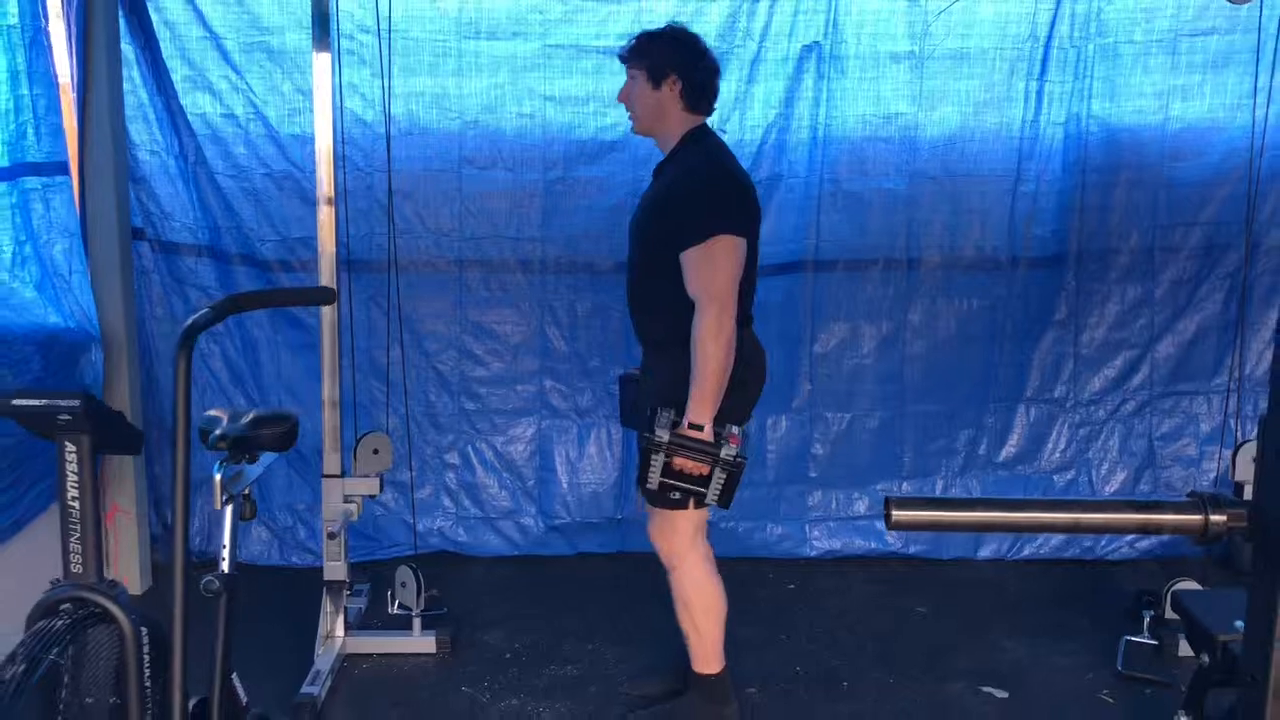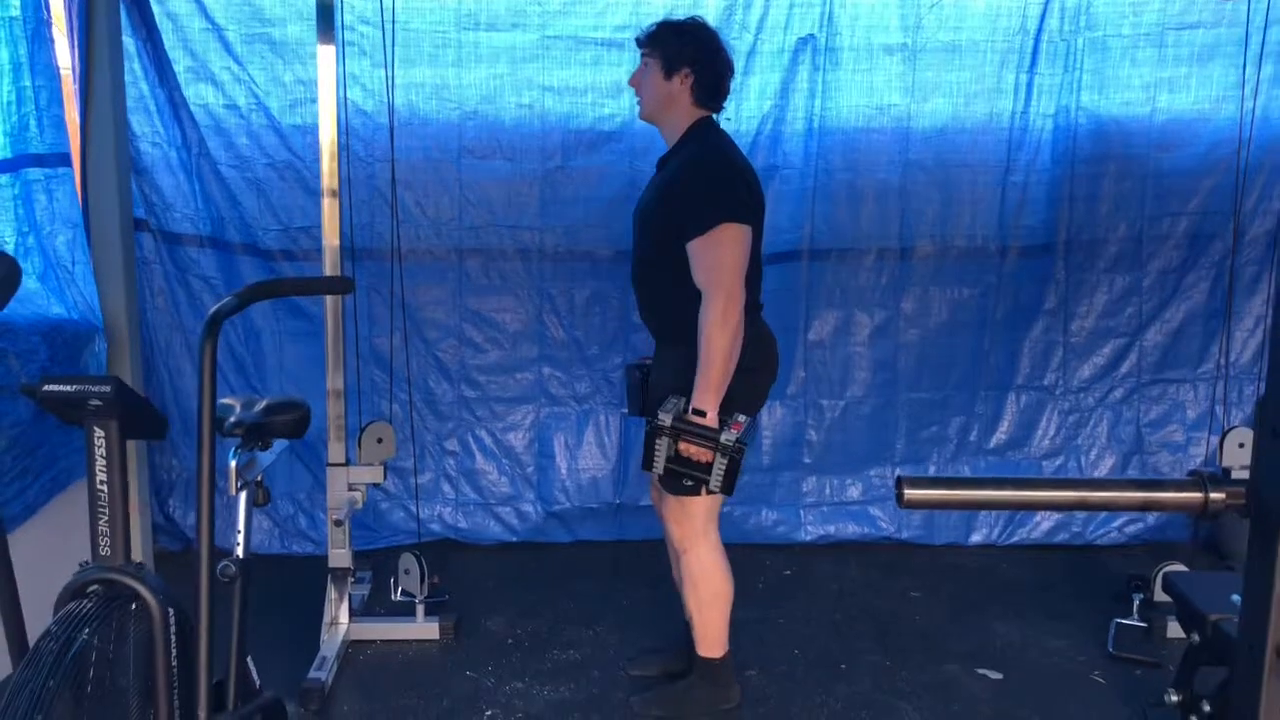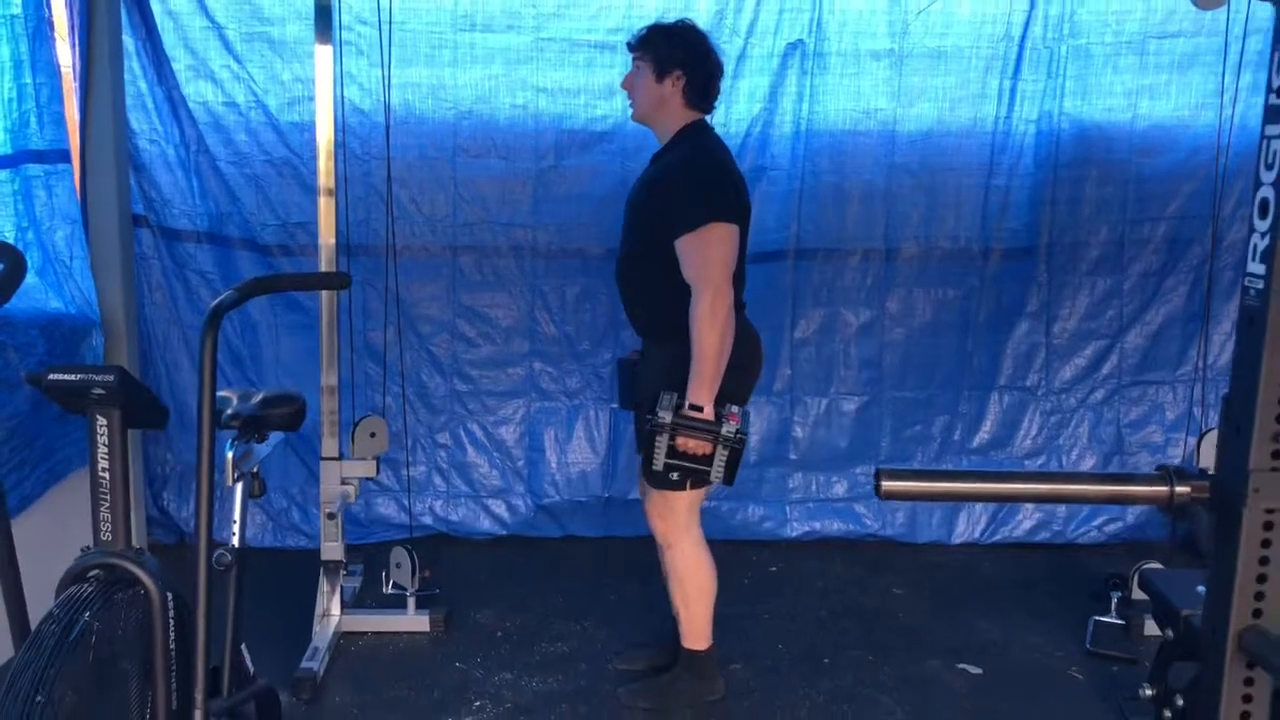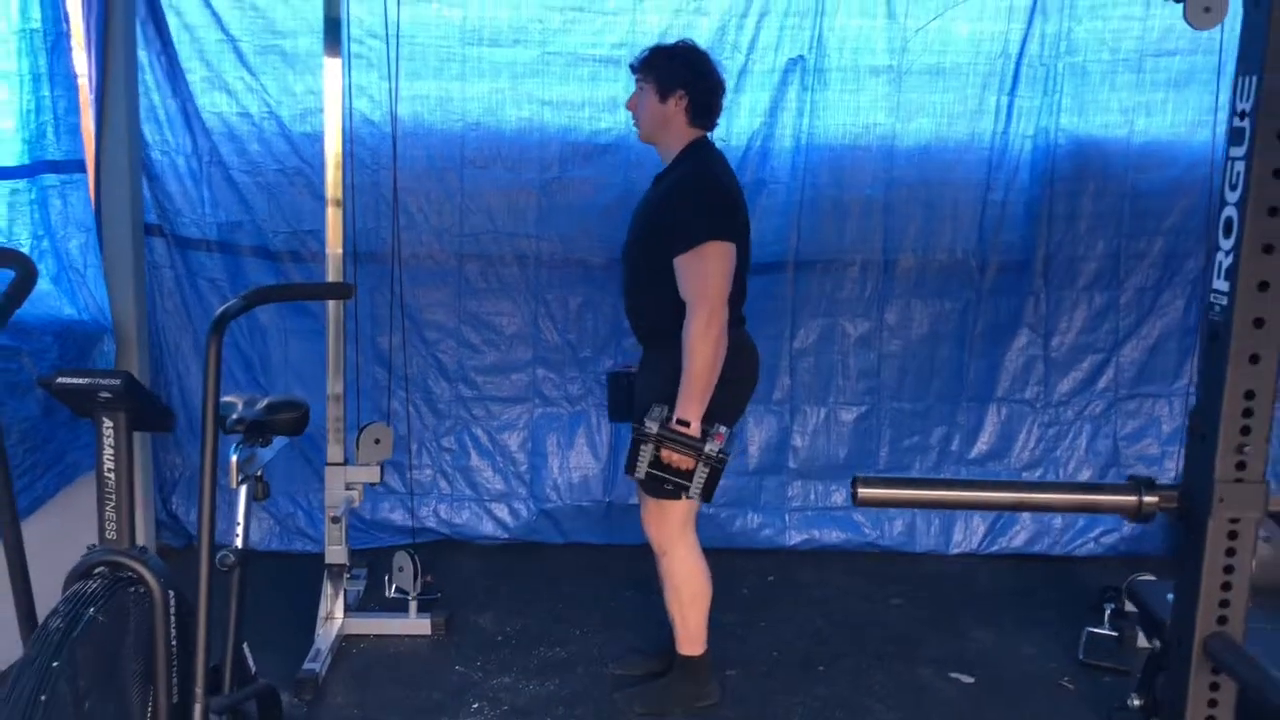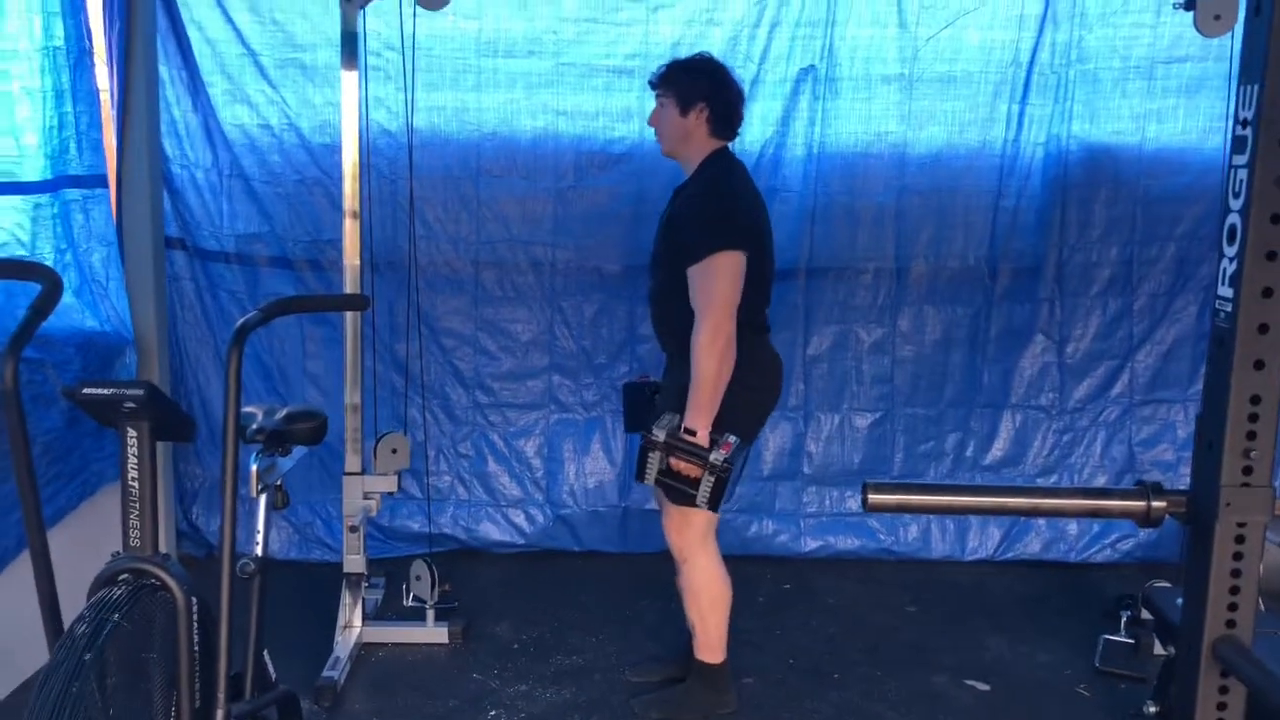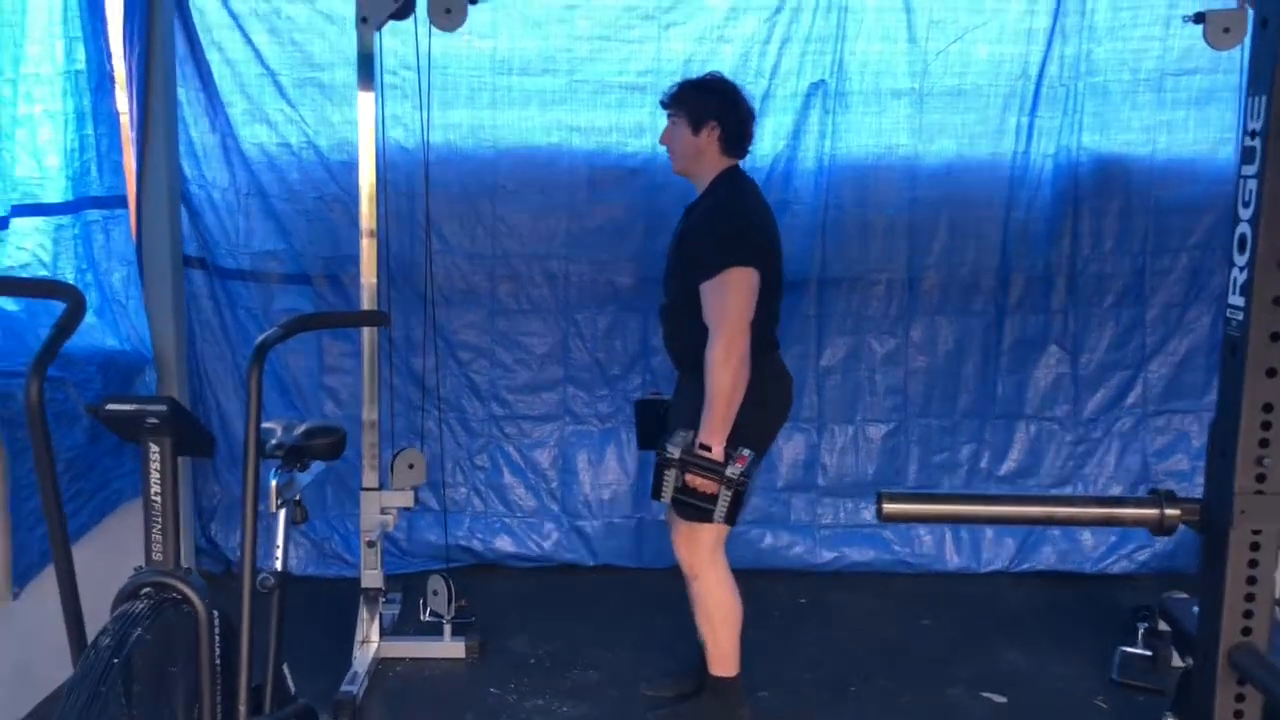
dt=0.4s
person 1, frame 1
left shoulder: (707, 178)
right shoulder: (682, 168)
left elbow: (717, 310)
left wrist: (699, 418)
left hip: (702, 376)
right hip: (675, 369)
left knee: (675, 536)
right knee: (672, 522)
person 1, frame 2
left shoulder: (710, 168)
right shoulder: (684, 159)
left elbow: (723, 299)
left wrist: (706, 405)
left hip: (715, 366)
right hip: (684, 358)
left knee: (690, 521)
right knee: (671, 507)
right ankle: (697, 645)
person 1, frame 3
left shoulder: (698, 168)
right shoulder: (677, 159)
left elbow: (713, 294)
left wrist: (700, 400)
left hip: (697, 361)
right hip: (671, 354)
left knee: (671, 516)
right knee: (664, 505)
left ankle: (698, 669)
right ankle: (685, 640)
person 1, frame 4
left shoulder: (697, 186)
right shoulder: (684, 175)
left elbow: (707, 314)
left wrist: (689, 415)
left hip: (697, 373)
right hip: (672, 363)
left knee: (666, 522)
right knee: (660, 510)
right ankle: (681, 644)
person 1, frame 5
left shoulder: (713, 196)
right shoulder: (712, 186)
left elbow: (716, 323)
left wrist: (696, 423)
right wrist: (680, 398)
left hip: (724, 382)
right hip: (707, 375)
left knee: (688, 530)
right knee: (678, 517)
right ankle: (699, 652)
person 1, frame 6
left shoulder: (727, 213)
right shoulder: (720, 204)
left elbow: (730, 338)
left wrist: (711, 439)
right wrist: (693, 413)
left hip: (732, 399)
right hip: (712, 391)
left knee: (697, 545)
right knee: (689, 532)
right ankle: (713, 667)
